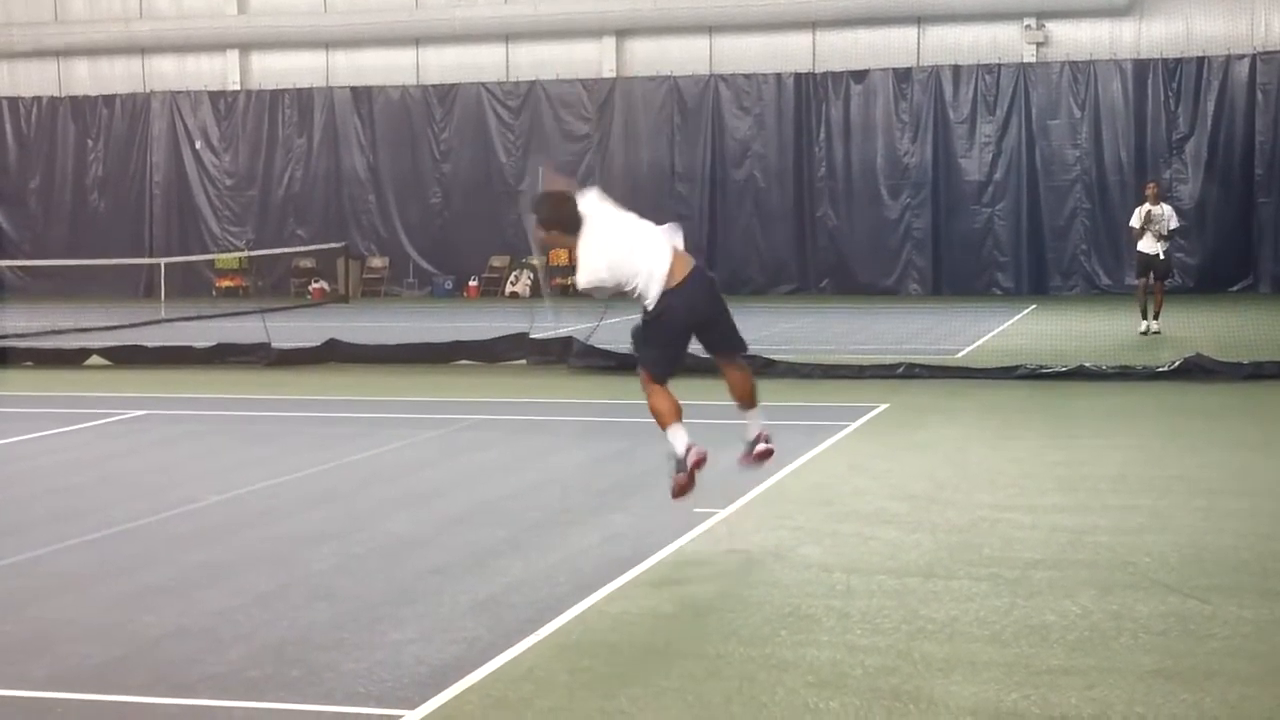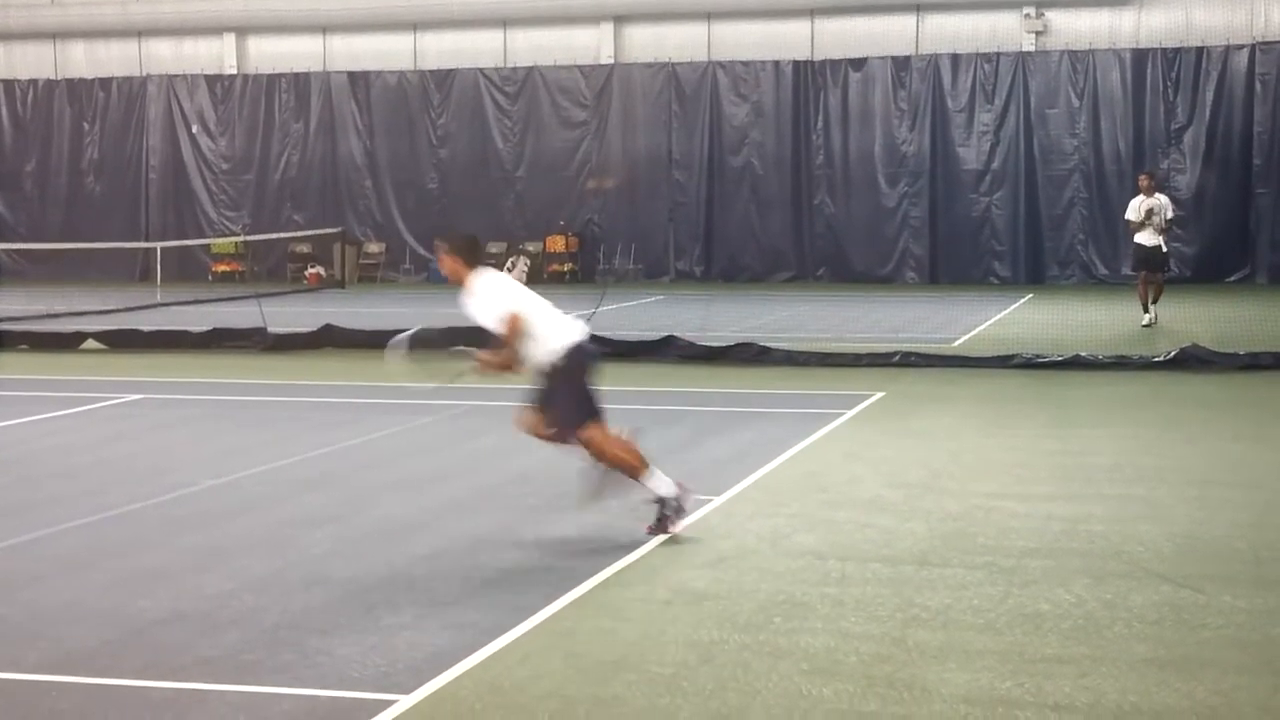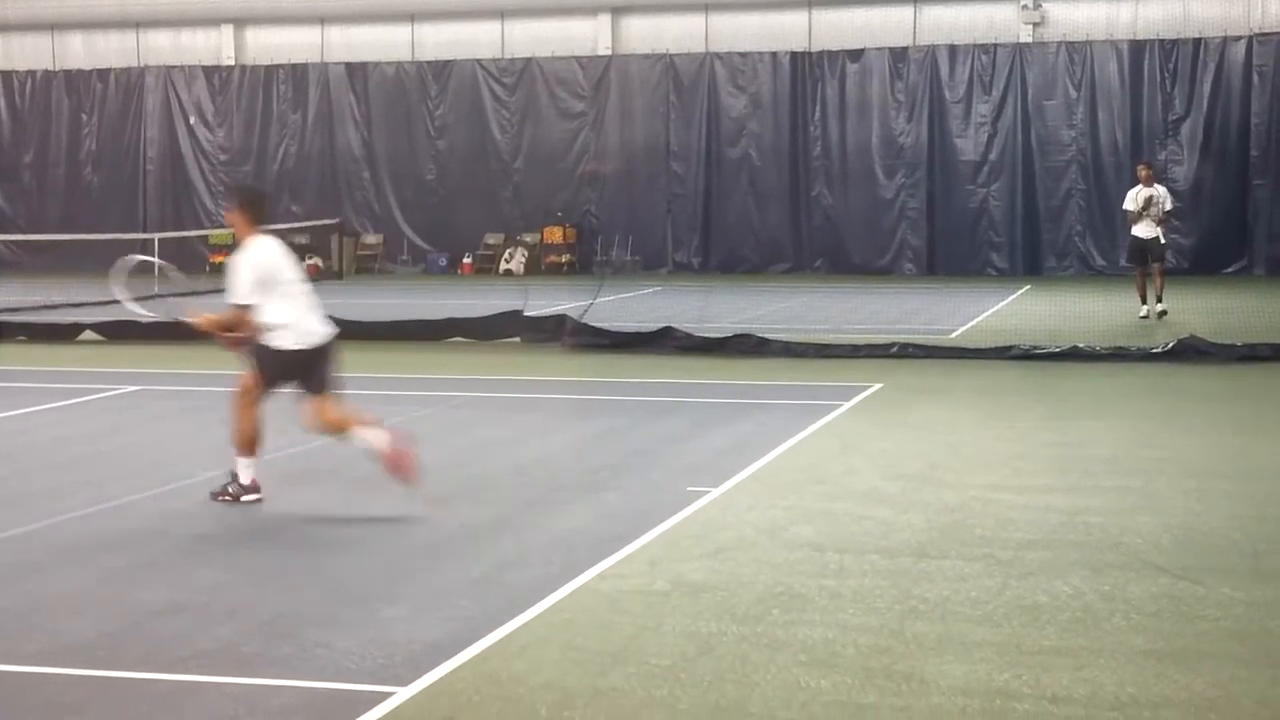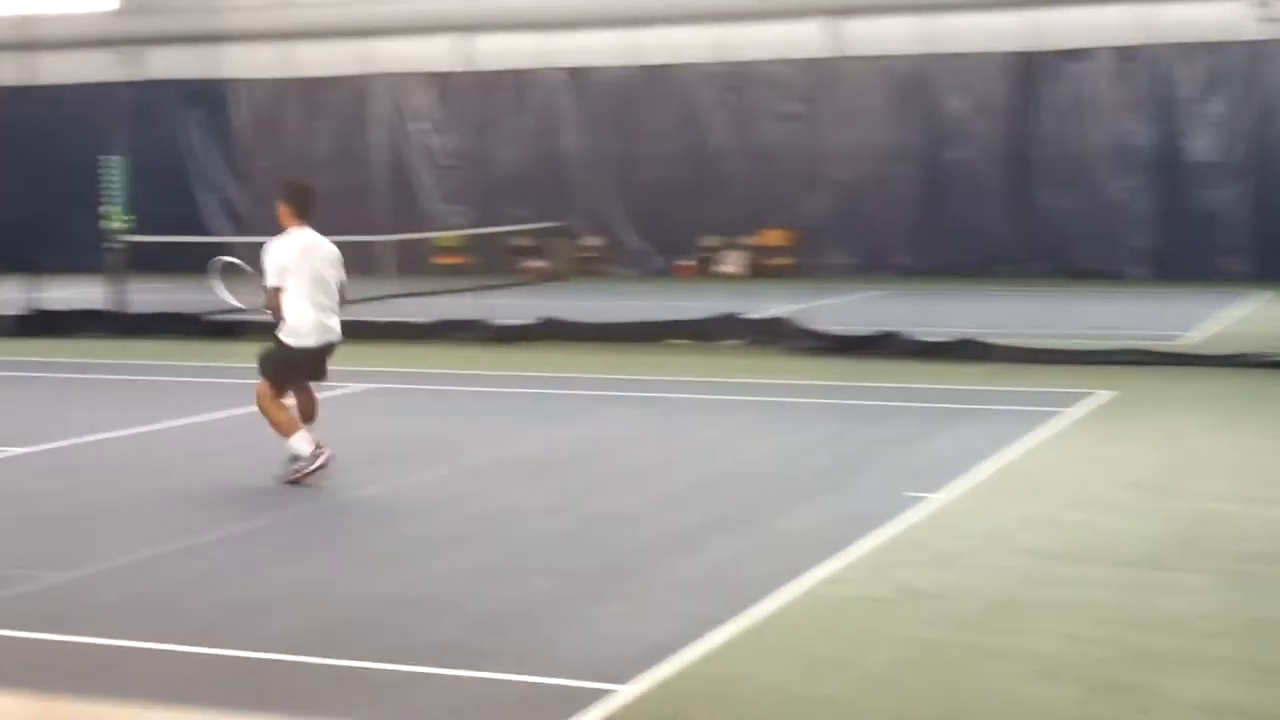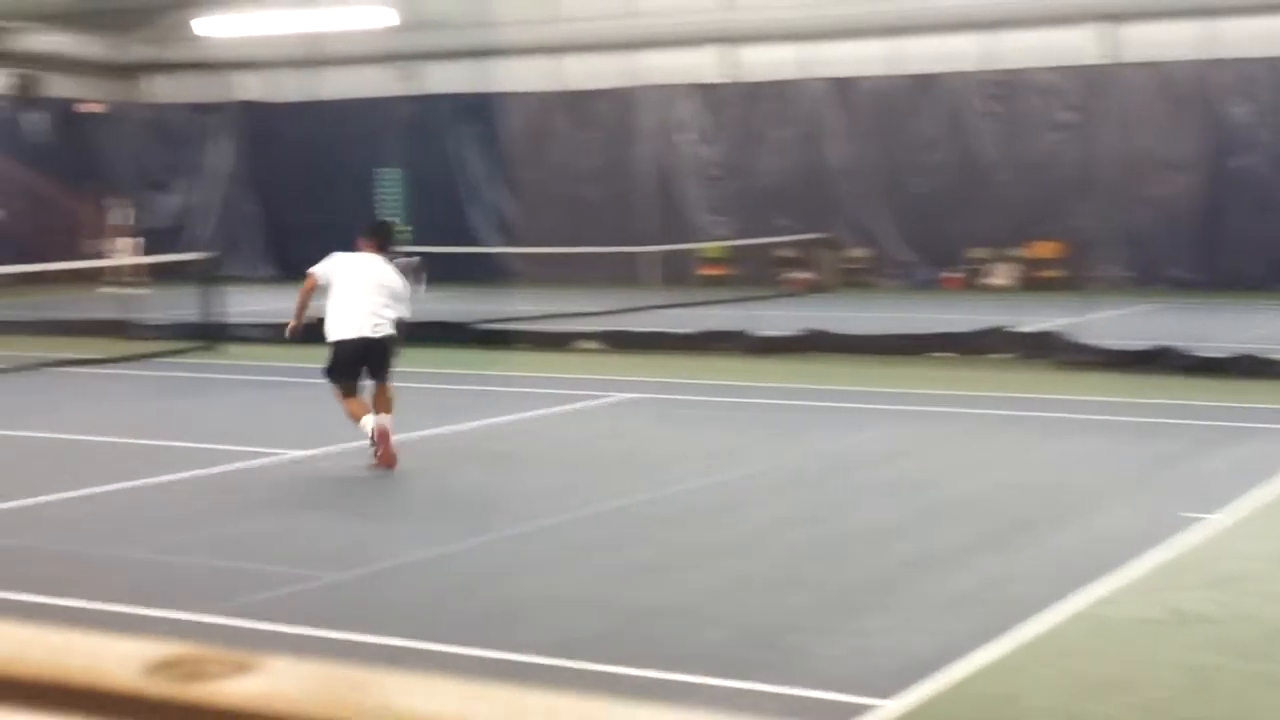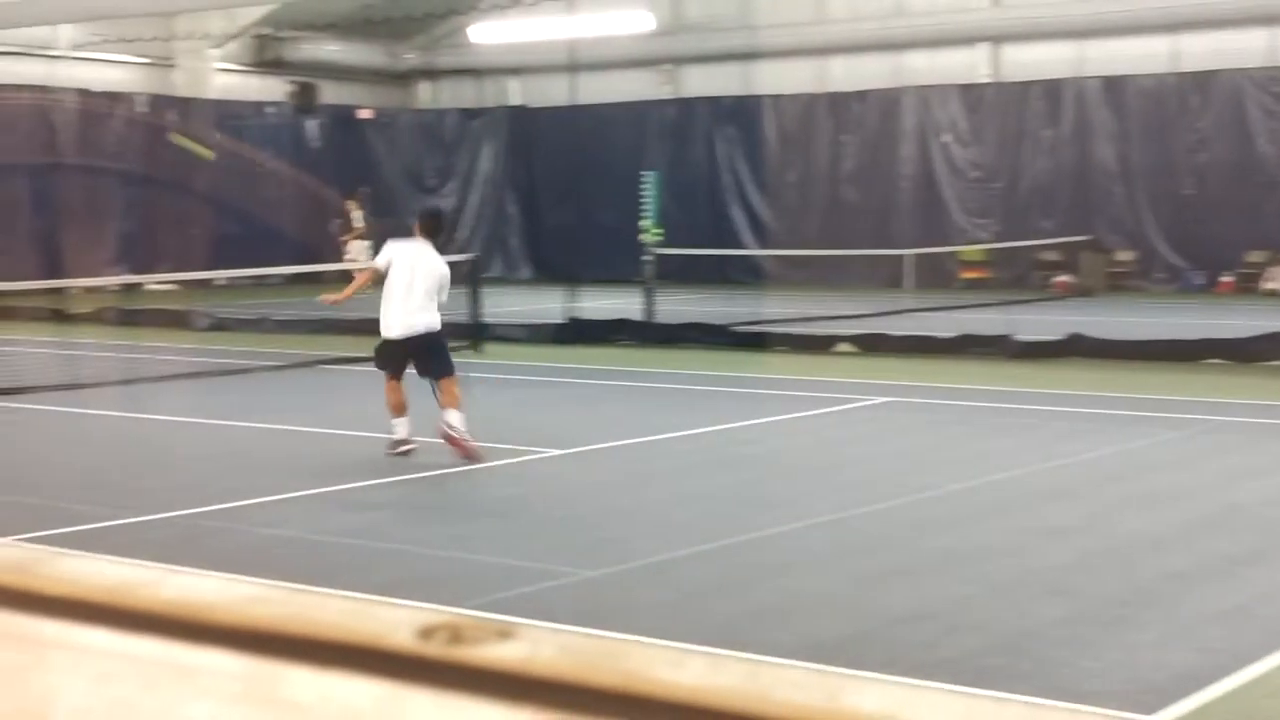
dt=0.4s
person 1, frame 1
left shoulder: (589, 269)
right shoulder: (592, 206)
left hip: (670, 304)
right hip: (696, 279)
left knee: (653, 382)
right knee: (732, 363)
left ankle: (684, 451)
right ankle: (757, 435)
person 1, frame 2
left shoulder: (477, 293)
right shoulder: (493, 281)
left elbow: (515, 327)
left wrist: (499, 358)
right wrist: (504, 358)
left hip: (565, 356)
right hip: (570, 351)
left knee: (589, 436)
right knee: (533, 423)
left ankle: (668, 494)
person 1, frame 3
left shoulder: (244, 260)
right shoulder: (274, 248)
left elbow: (239, 317)
left wrist: (212, 324)
right wrist: (247, 336)
left hip: (289, 343)
right hip: (317, 336)
left knee: (245, 394)
right knee: (316, 410)
left ankle: (245, 480)
right ankle: (385, 442)
person 1, frame 4
left shoulder: (278, 247)
right shoulder: (329, 248)
left elbow: (276, 304)
left wrist: (279, 316)
left hip: (299, 337)
right hip: (328, 335)
left knee: (267, 395)
right knee: (298, 383)
left ankle: (307, 453)
right ankle: (309, 448)
person 1, frame 5
left shoulder: (338, 260)
right shoulder: (396, 278)
left elbow: (309, 287)
right elbow: (400, 317)
left wrist: (297, 319)
left hip: (344, 336)
right hip: (381, 334)
left knee: (347, 398)
right knee: (381, 383)
left ankle: (374, 429)
right ankle: (381, 429)
person 1, frame 6
left shoulder: (394, 248)
right shoulder: (442, 267)
left elbow: (371, 275)
left wrist: (343, 296)
left hip: (395, 329)
right hip: (428, 329)
left knee: (392, 379)
right knee: (448, 384)
left ankle: (402, 436)
right ankle: (455, 427)
